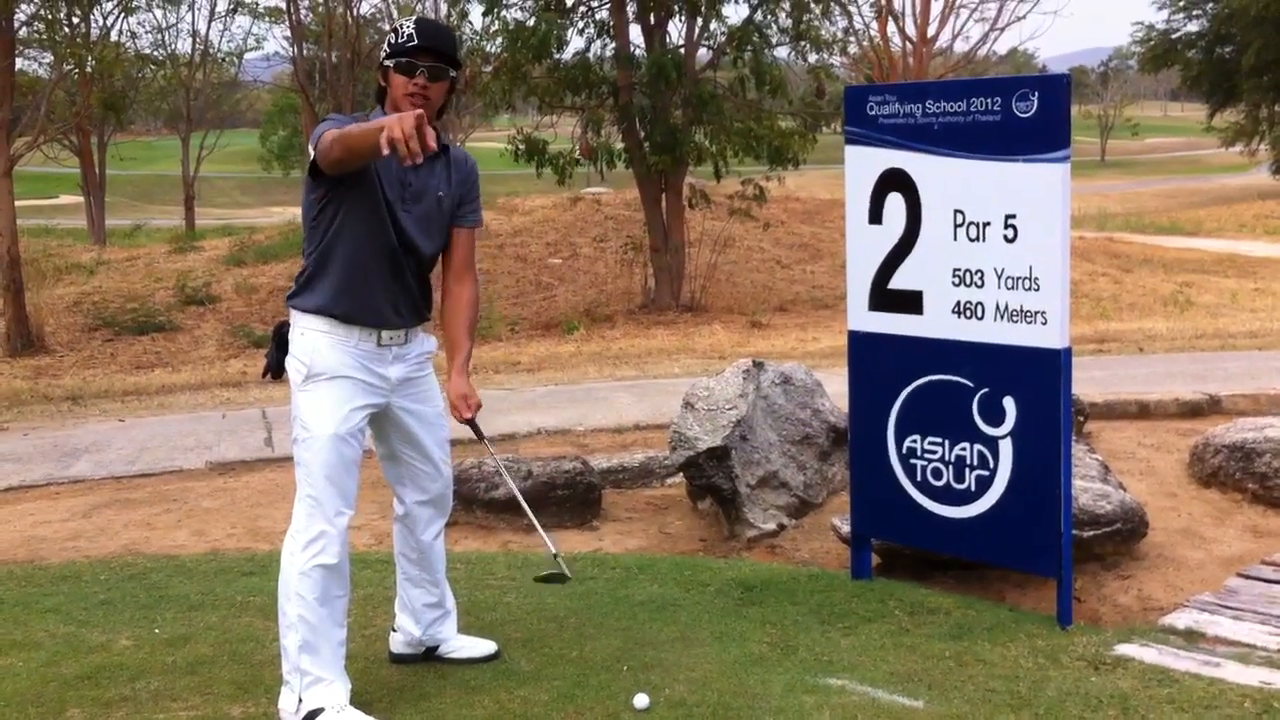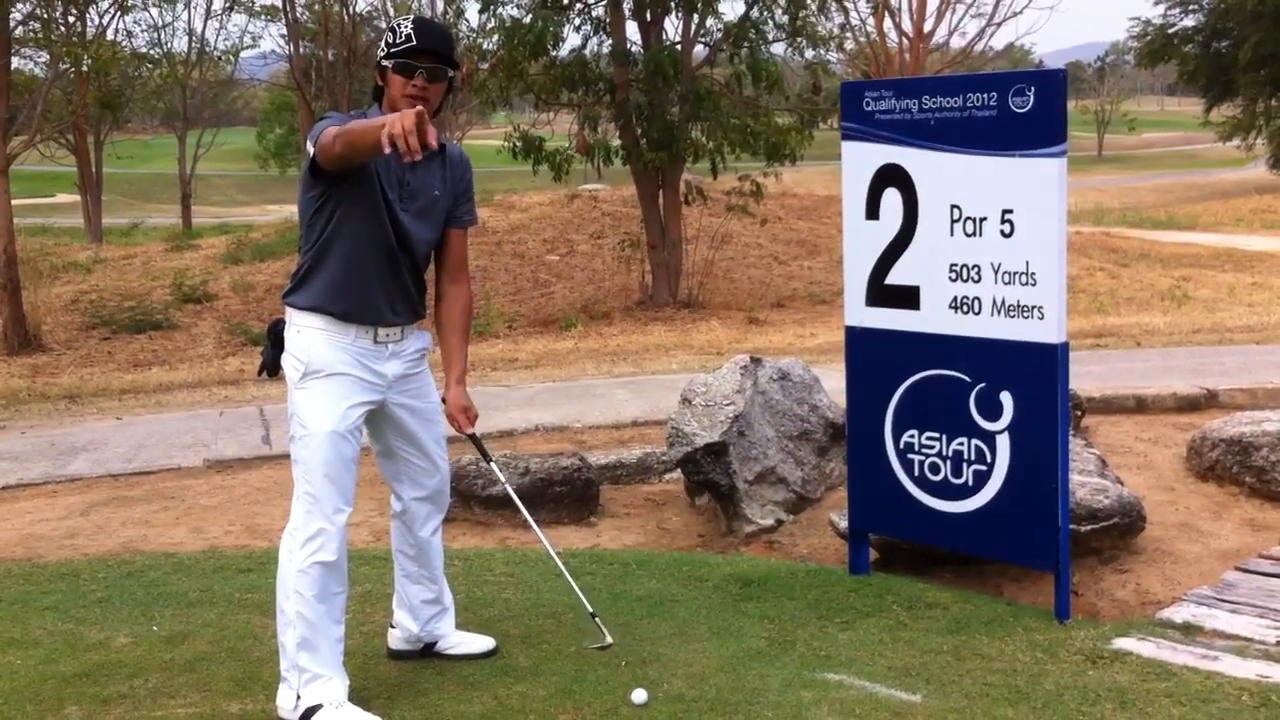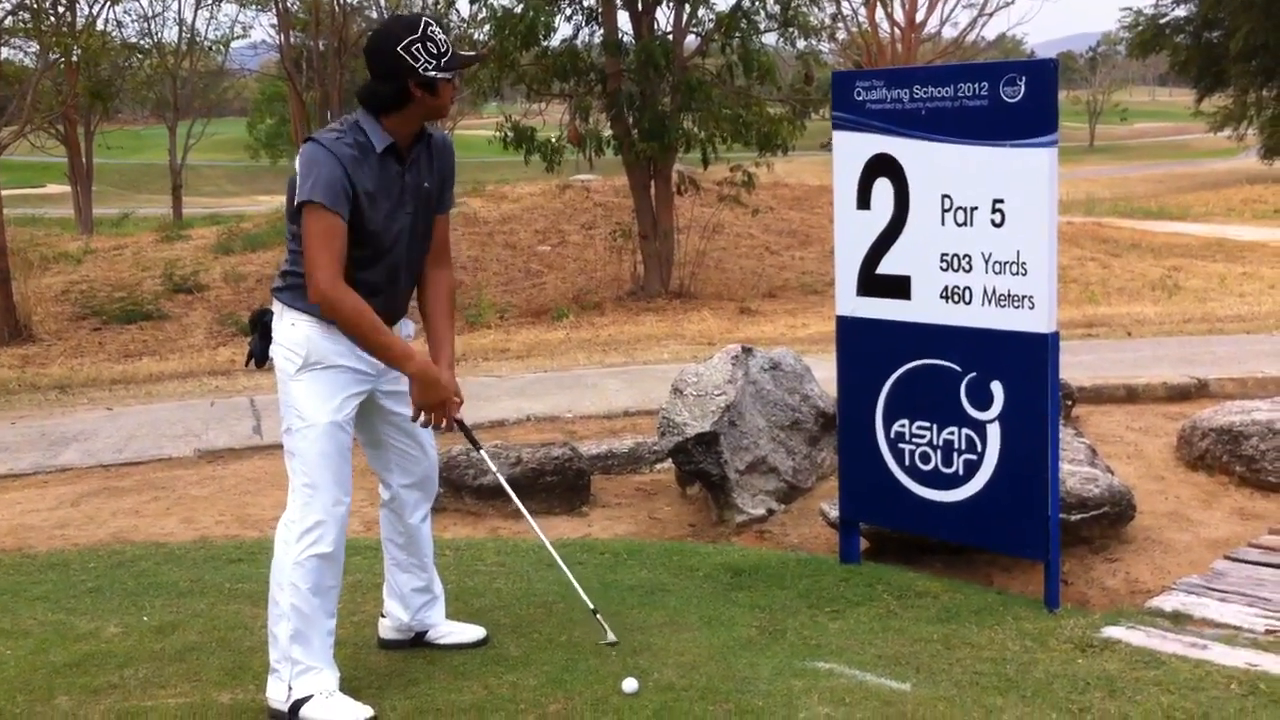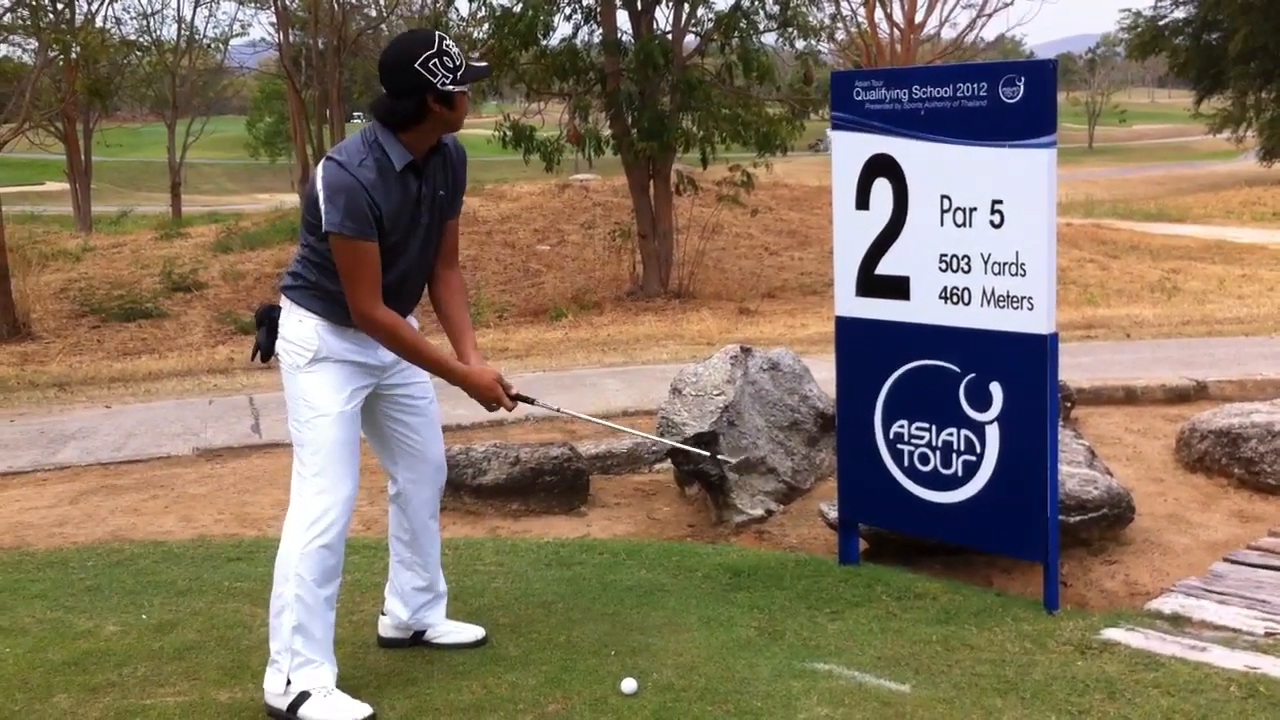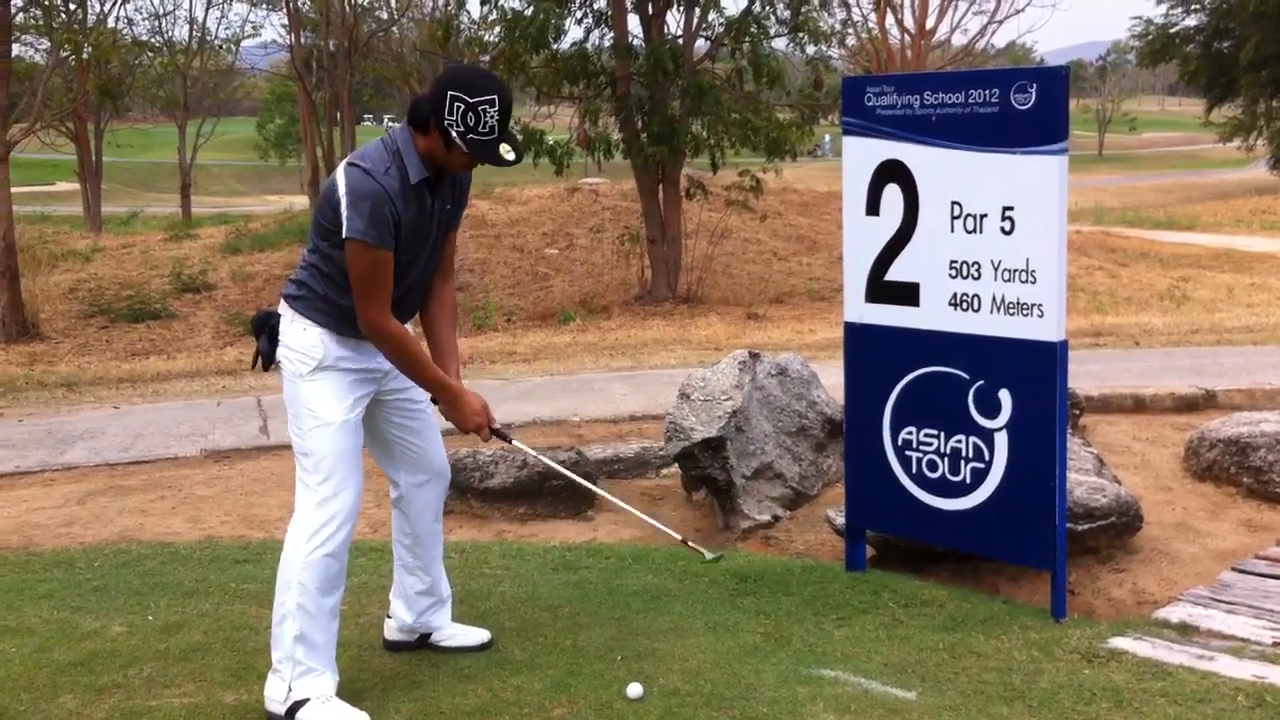
dt=0.5s
person 1, frame 1
left shoulder: (460, 169)
right shoulder: (339, 138)
left elbow: (459, 276)
right elbow: (341, 149)
left wrist: (459, 369)
right wrist: (385, 128)
left hip: (411, 346)
right hip: (334, 348)
left knee: (428, 493)
right knee: (324, 516)
left ankle: (423, 629)
person 1, frame 2
left shoulder: (451, 164)
right shoulder: (337, 133)
left elbow: (454, 278)
right elbow: (342, 146)
left wrist: (456, 379)
right wrist: (391, 125)
left hip: (404, 345)
right hip: (329, 345)
left knee: (426, 489)
right knee: (322, 515)
left ankle: (421, 627)
person 1, frame 3
left shoulder: (437, 152)
right shoulder: (329, 156)
left elbow: (436, 265)
right elbow: (327, 288)
left wrist: (438, 364)
right wrist: (416, 365)
left hip: (387, 338)
right hip: (319, 342)
left knee: (413, 479)
right knee: (320, 507)
left ankle: (411, 615)
person 1, frame 4
left shoulder: (449, 160)
right shoulder: (348, 176)
left elbow: (445, 267)
right elbow: (367, 309)
left wrist: (472, 357)
right wrist: (459, 376)
left hip: (391, 335)
right hip: (325, 339)
left knee: (422, 473)
right knee: (326, 499)
left ankle: (413, 615)
person 1, frame 5
left shoulder: (452, 175)
right shoulder: (369, 183)
left elbow: (439, 283)
right elbow: (375, 319)
left wrist: (453, 379)
right wrist: (451, 394)
left hip: (385, 344)
right hip: (324, 346)
left knee: (425, 476)
right knee: (331, 506)
left ankle: (417, 618)
